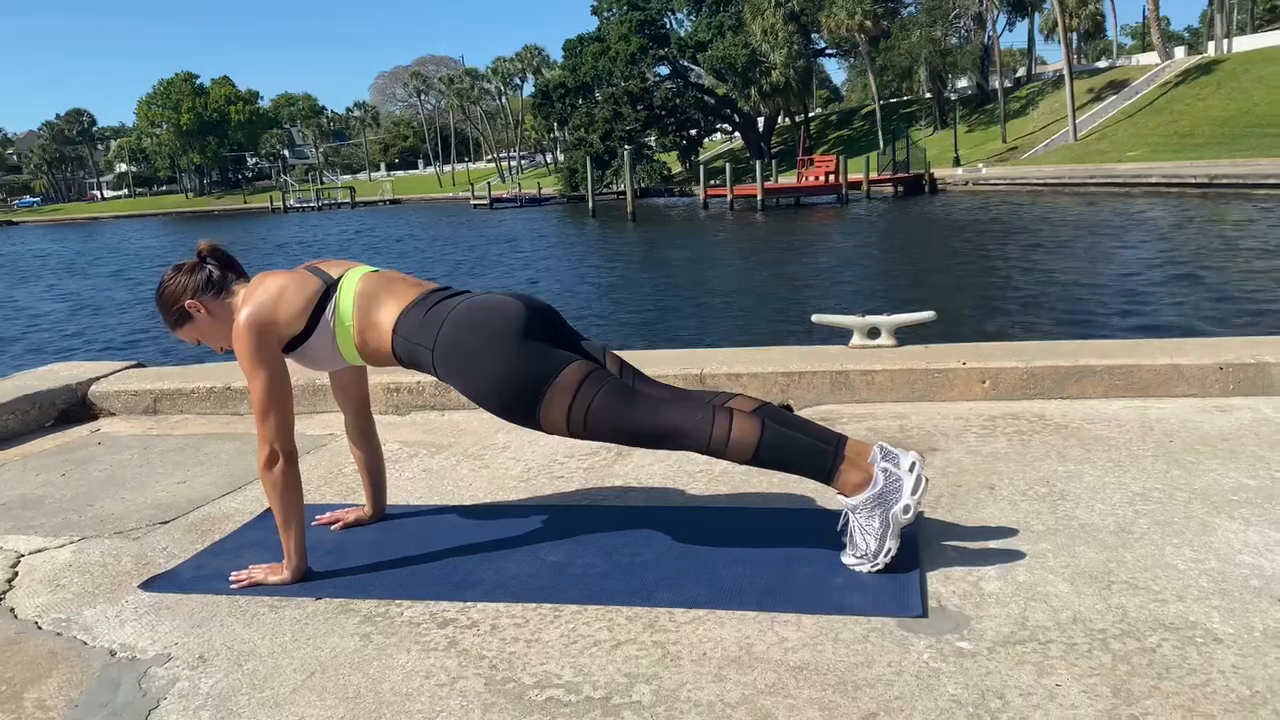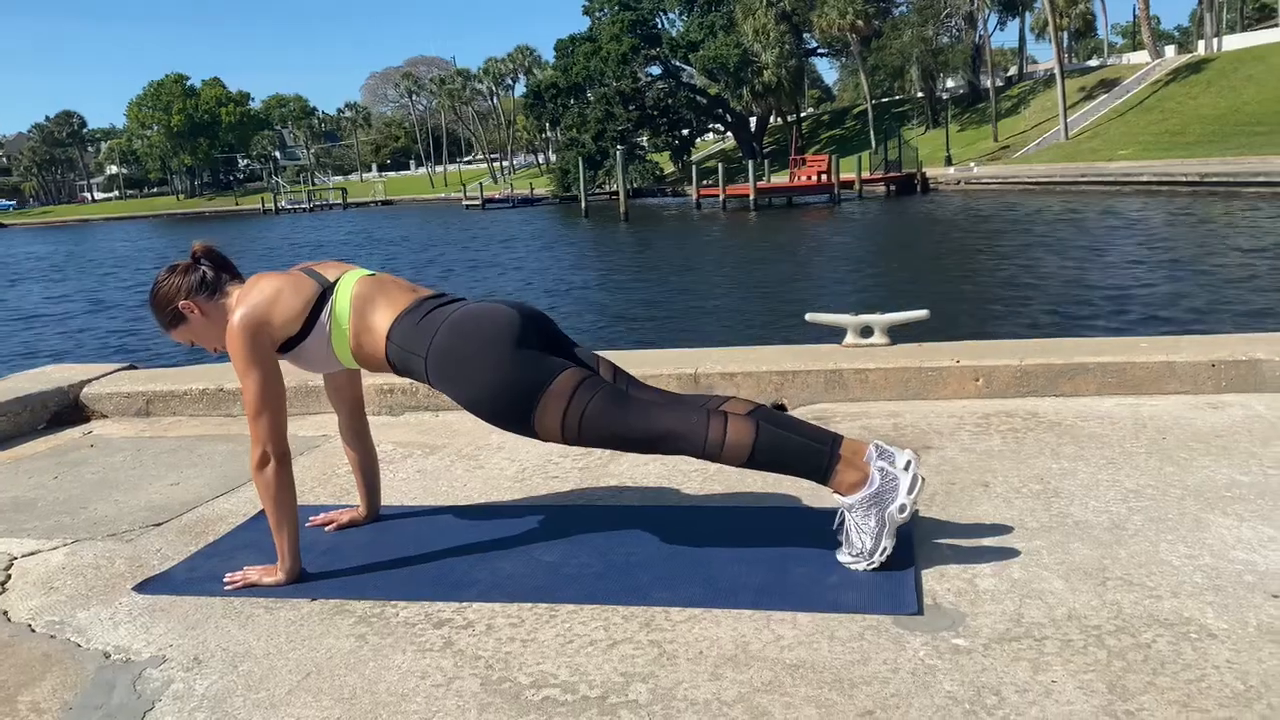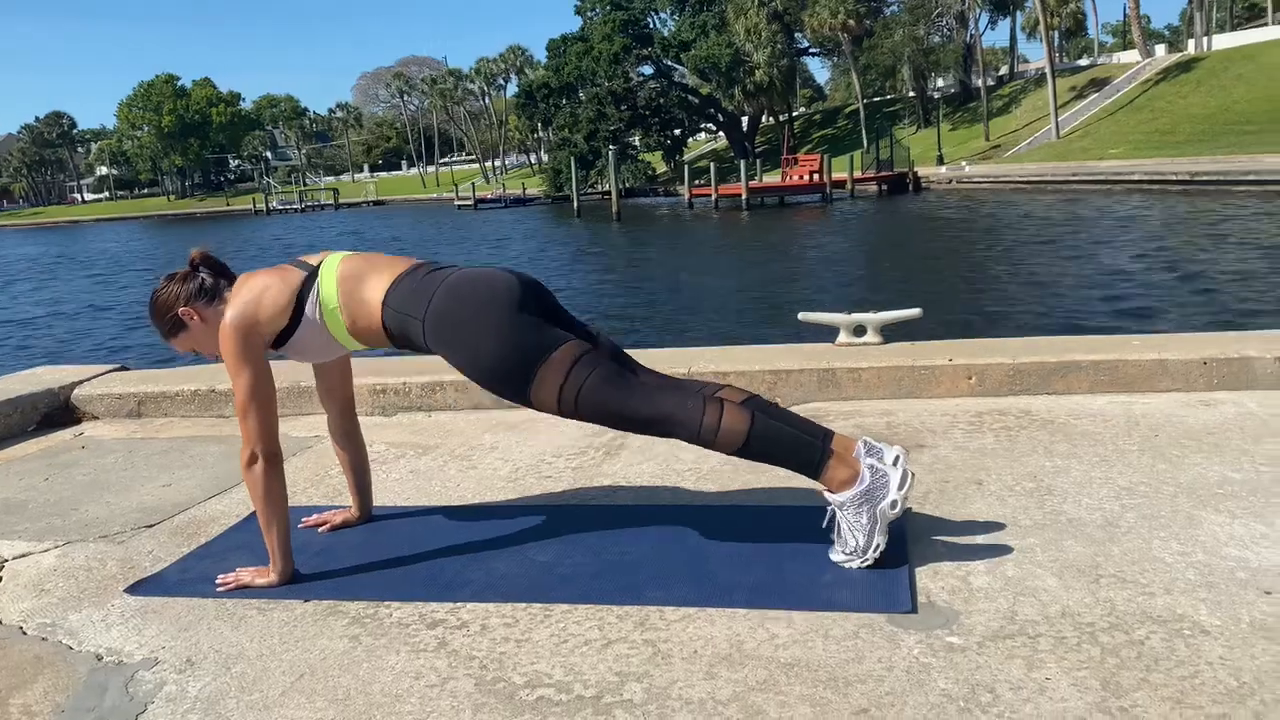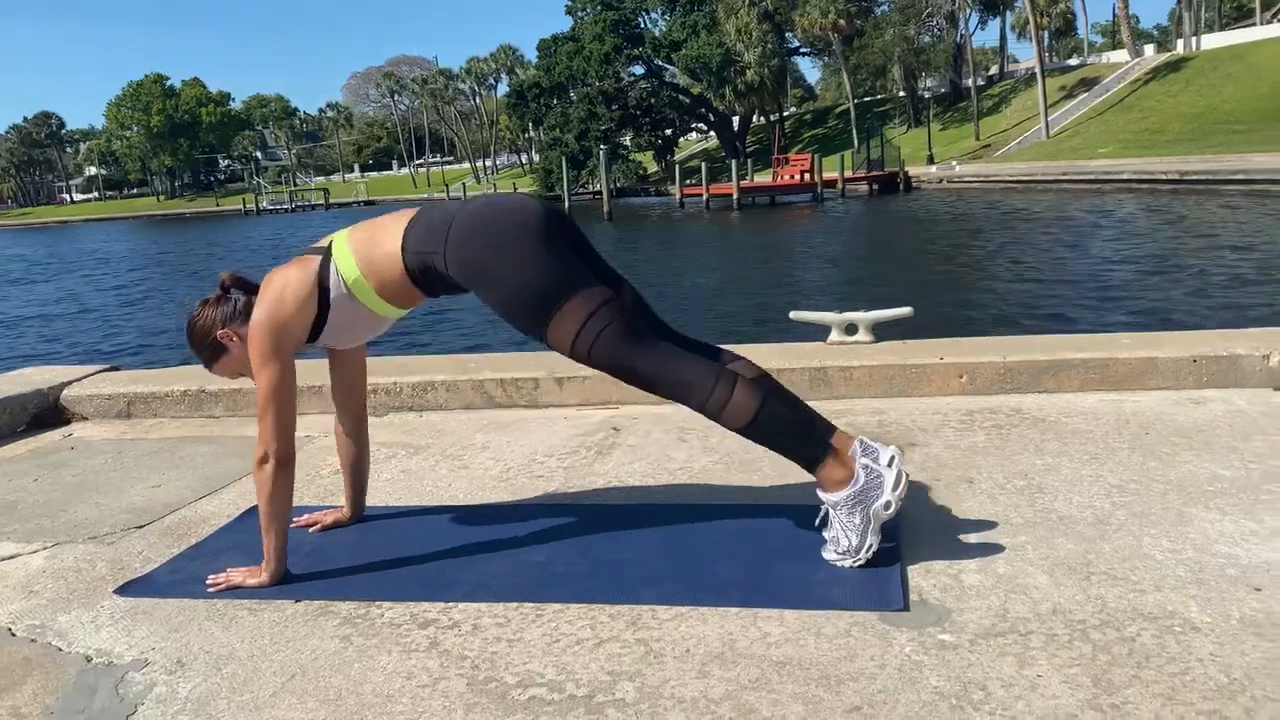
dt=0.2s
person 1, frame 1
left shoulder: (252, 318)
right shoulder: (305, 289)
left elbow: (276, 451)
right elbow: (355, 410)
left wrist: (292, 562)
right wrist: (374, 504)
left hip: (475, 347)
right hip: (498, 314)
left knee: (652, 416)
right knee: (657, 399)
left ankle: (861, 471)
right ankle: (863, 463)
person 1, frame 2
left shoulder: (246, 318)
right shoulder: (297, 290)
left elbow: (269, 452)
right elbow: (350, 411)
left wrist: (286, 564)
right wrist: (368, 505)
left hip: (471, 357)
right hip: (496, 325)
left knee: (647, 423)
right knee: (652, 405)
left ankle: (858, 470)
right ankle: (856, 462)
person 1, frame 3
left shoulder: (239, 316)
right shoulder: (288, 294)
left elbow: (259, 454)
right elbow: (341, 412)
left wrist: (277, 564)
right wrist: (359, 506)
left hip: (467, 317)
right hip: (485, 296)
left knee: (640, 404)
right knee: (646, 386)
left ankle: (849, 466)
right ankle: (848, 458)
person 1, frame 4
left shoulder: (267, 318)
right shoulder: (318, 302)
left elbow: (273, 454)
right elbow: (350, 412)
left wrist: (269, 564)
right wrist: (351, 505)
left hip: (488, 244)
right hip: (507, 229)
left knee: (651, 359)
right knee: (666, 346)
left ankle: (843, 468)
right ankle: (846, 456)
